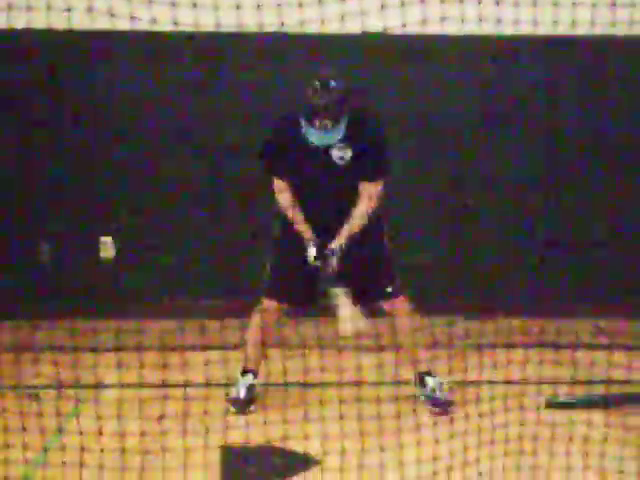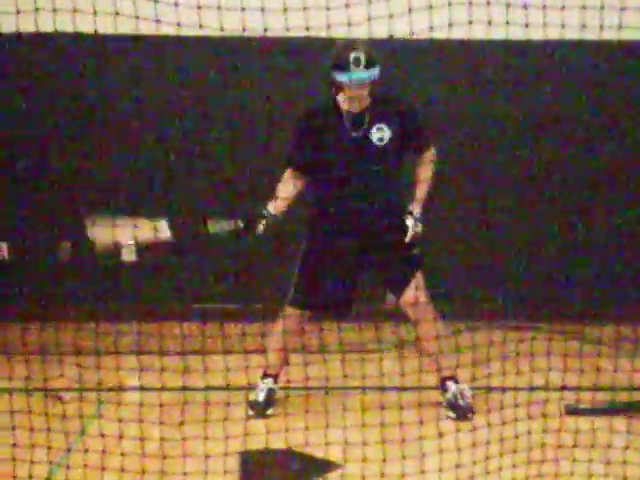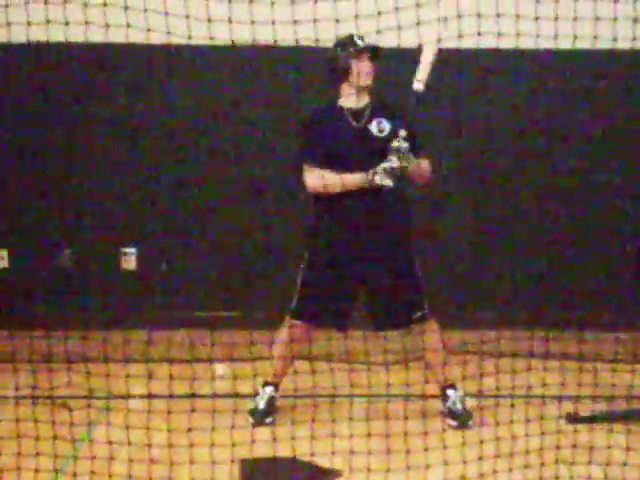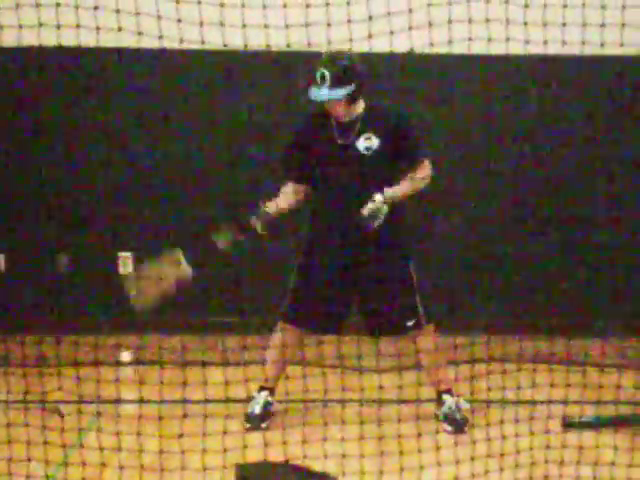
dt=1s
person 1, frame 1
left shoulder: (367, 129)
right shoulder: (285, 130)
left elbow: (370, 197)
right elbow: (282, 187)
left wrist: (339, 245)
right wrist: (309, 238)
left hip: (358, 229)
right hip: (302, 228)
left knee: (396, 301)
right knee: (271, 304)
left ankle: (426, 378)
right ankle: (248, 379)
person 1, frame 2
left shoulder: (397, 112)
right shoulder: (316, 121)
left elbow: (426, 156)
right elbow: (296, 175)
left wrist: (415, 208)
right wrist: (270, 210)
left hip: (389, 226)
right hip: (332, 230)
left knee: (416, 301)
right knee: (296, 308)
left ankle: (450, 384)
right ankle: (268, 382)
person 1, frame 3
left shoulder: (392, 115)
right shoulder: (319, 121)
left elbow: (425, 173)
right elbow: (313, 180)
left wrist: (407, 161)
right wrist: (368, 176)
left hip: (389, 238)
right hip: (334, 239)
left knee: (419, 315)
right knee: (300, 318)
left ankle: (449, 392)
right ankle: (269, 390)
person 1, frame 4
left shoulder: (389, 123)
right shoulder: (311, 130)
left elbow: (423, 171)
right elbow: (299, 184)
left wrist: (387, 197)
right wrist: (273, 207)
left hip: (382, 245)
right hip: (327, 245)
left knee: (415, 322)
right knee: (292, 321)
left ankle: (446, 397)
right ankle: (264, 395)
